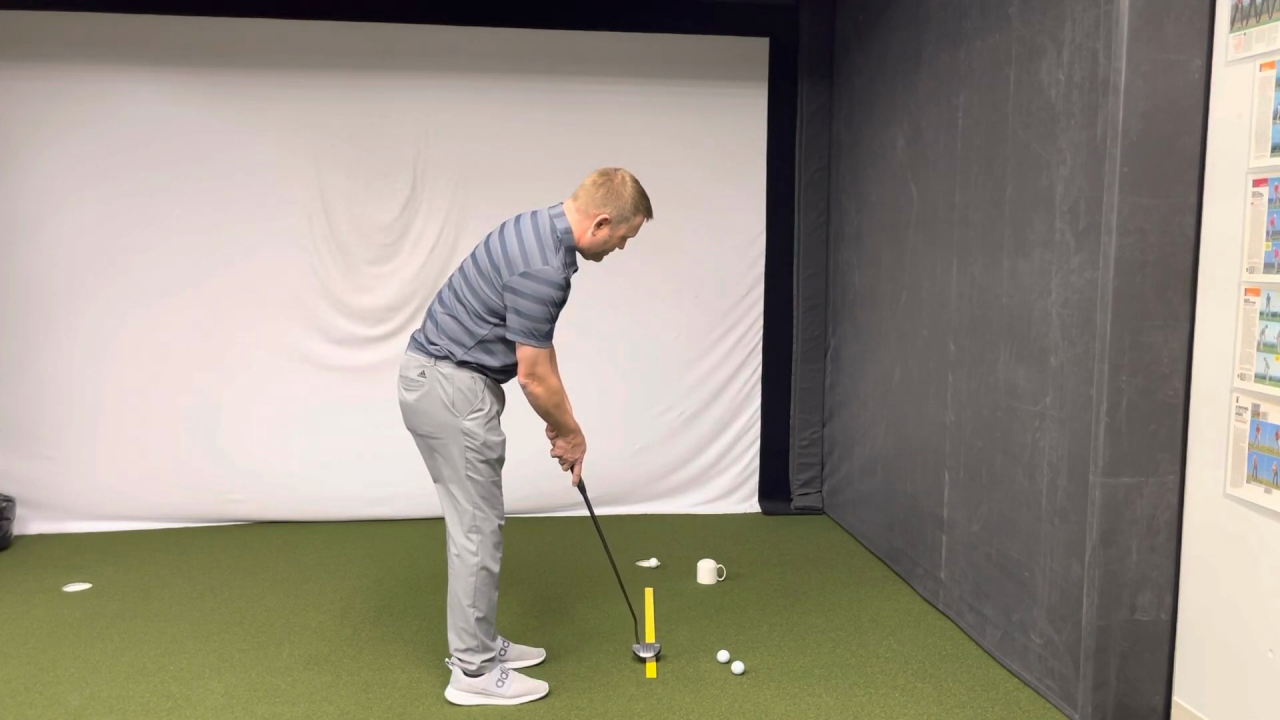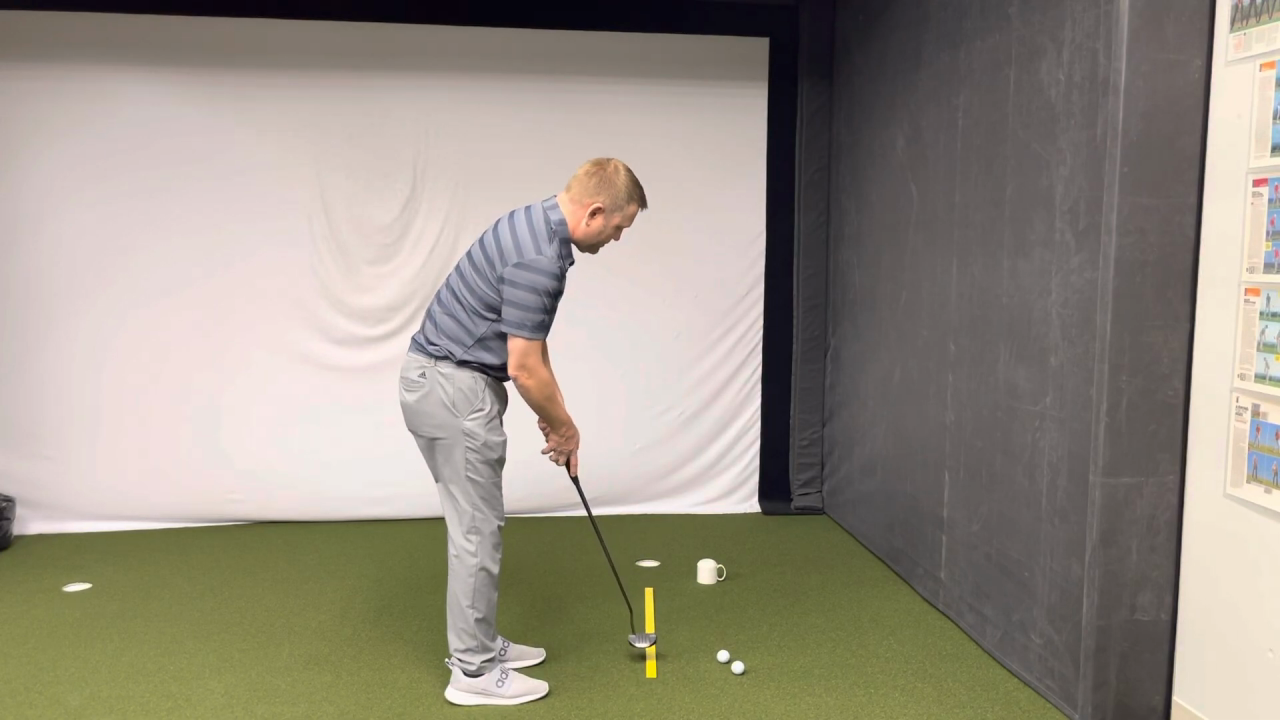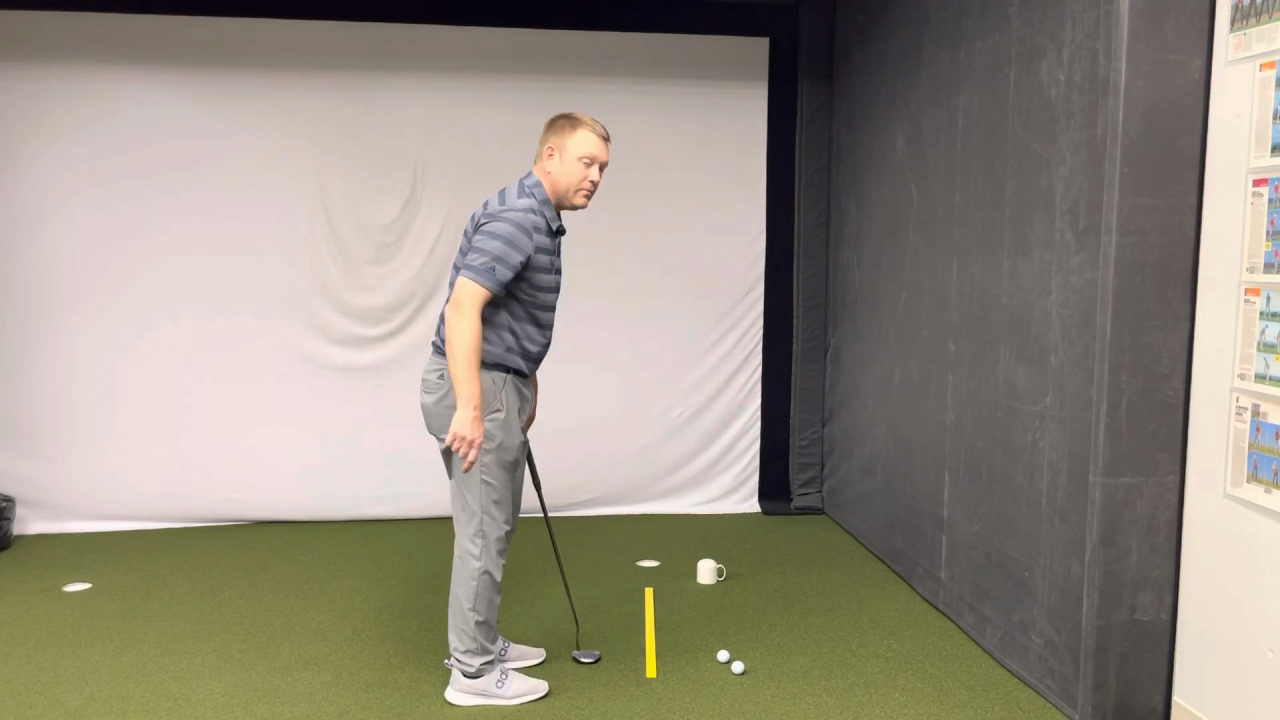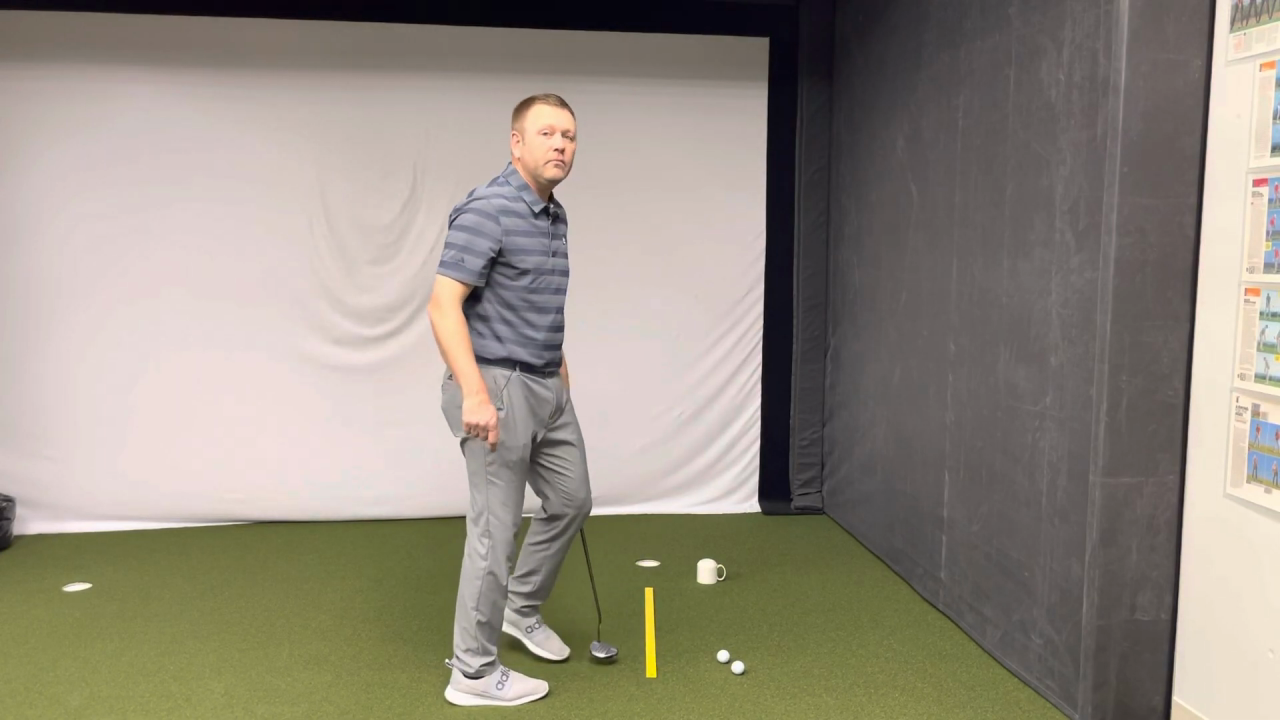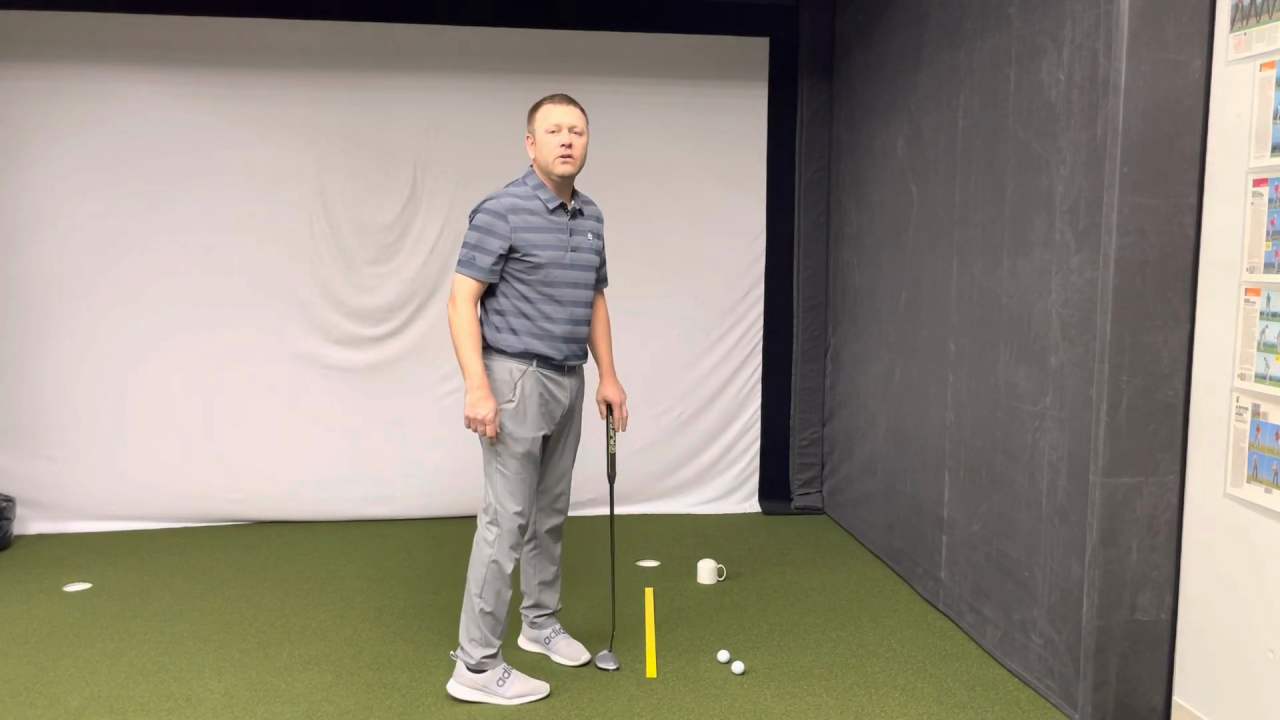
dt=0.4s
person 1, frame 1
left shoulder: (539, 228)
right shoulder: (542, 266)
left elbow: (538, 352)
right elbow: (534, 375)
left wrist: (563, 420)
right wrist: (570, 433)
left hip: (446, 379)
right hip: (451, 388)
left knee: (477, 523)
right knee: (477, 529)
left ankle: (478, 643)
right ankle: (474, 670)
person 1, frame 2
left shoulder: (536, 225)
right shoulder: (537, 257)
left elbow: (529, 348)
right elbow: (525, 368)
left wrist: (556, 417)
right wrist: (564, 428)
left hip: (451, 381)
right hip: (452, 387)
left knee: (479, 524)
right knee: (477, 529)
left ankle: (479, 643)
right ankle: (474, 671)
person 1, frame 3
left shoulder: (540, 219)
right shoulder: (514, 218)
right elbow: (461, 311)
left wrist: (526, 381)
right wrist: (470, 408)
left hip: (499, 384)
right hip: (474, 389)
left knee: (498, 524)
right knee: (484, 530)
left ankle: (481, 642)
right ankle: (472, 672)
person 1, frame 4
left shoulder: (555, 215)
right shoulder: (487, 210)
right elbow: (444, 305)
left wrist: (559, 370)
right wrist: (474, 392)
left hip: (545, 386)
right hip: (498, 388)
left knee: (571, 500)
right knee: (496, 530)
left ankle: (523, 608)
right ankle: (473, 671)
person 1, frame 5
left shoulder: (591, 216)
right shoulder: (501, 210)
right elbow: (462, 300)
left wrist: (608, 375)
right wrist: (477, 386)
left hip: (568, 384)
right hip: (516, 381)
left knee: (549, 515)
right knee: (506, 521)
left ankle: (540, 622)
right ankle: (476, 664)
